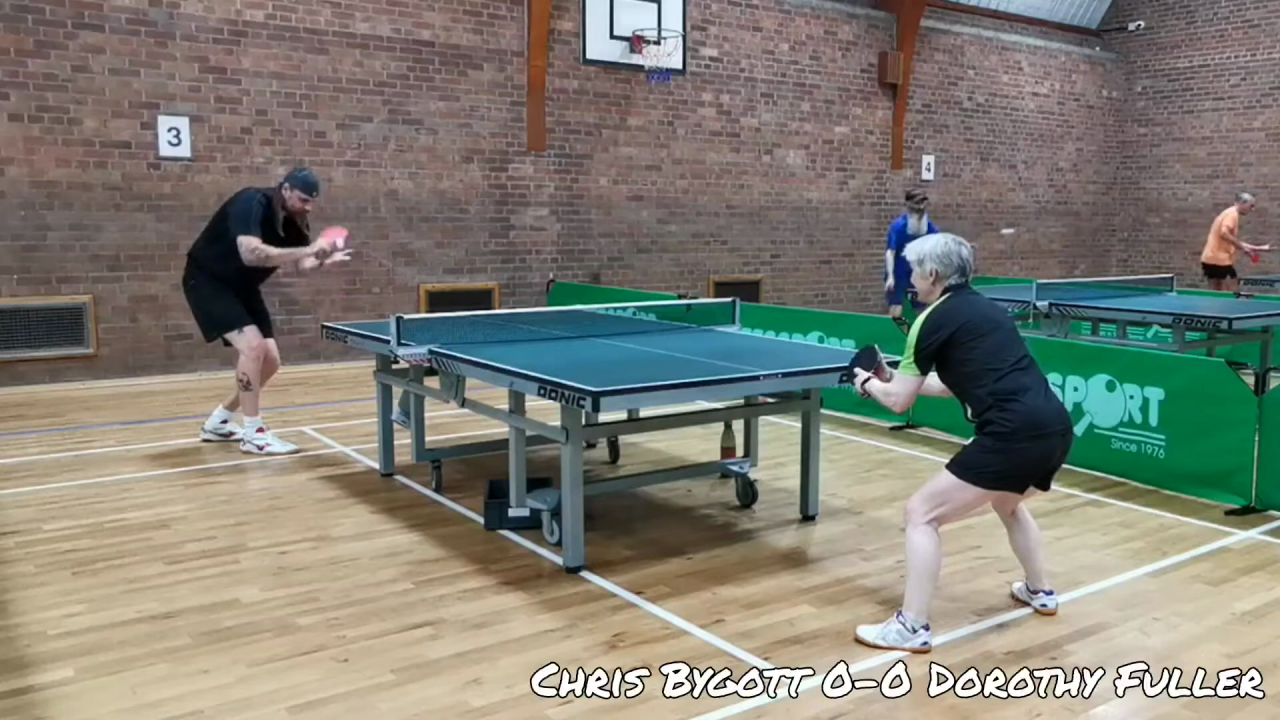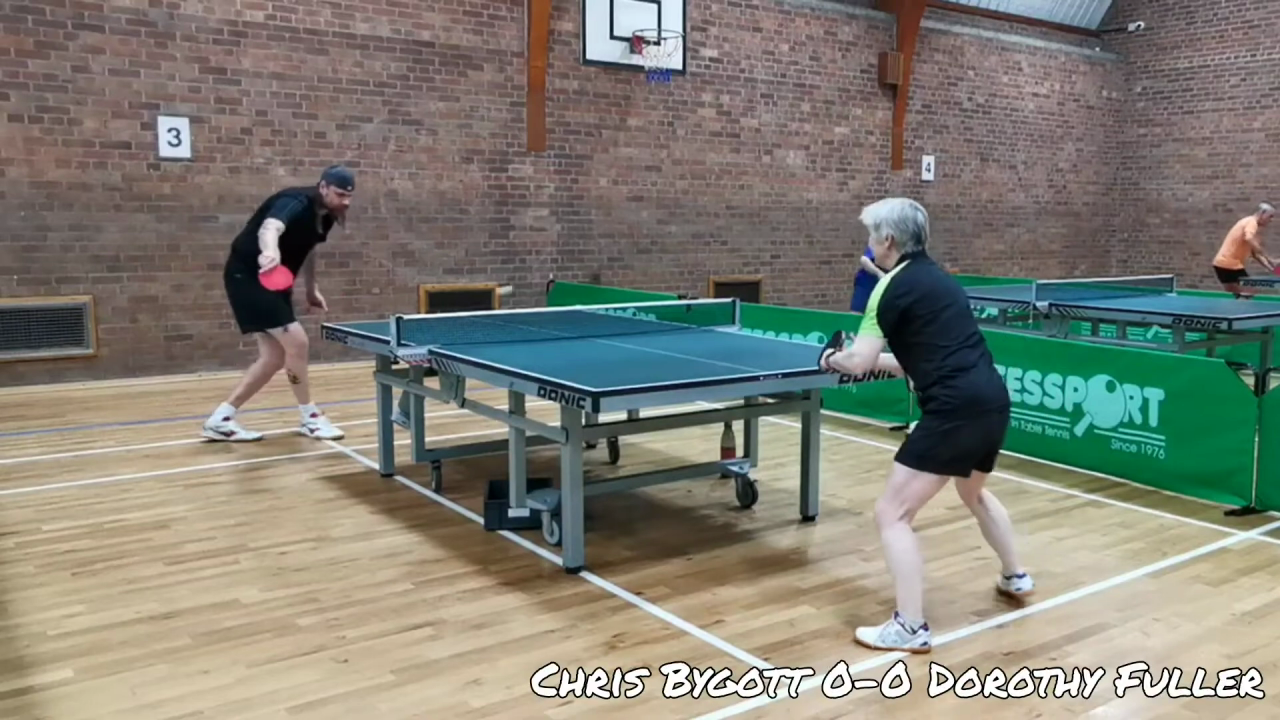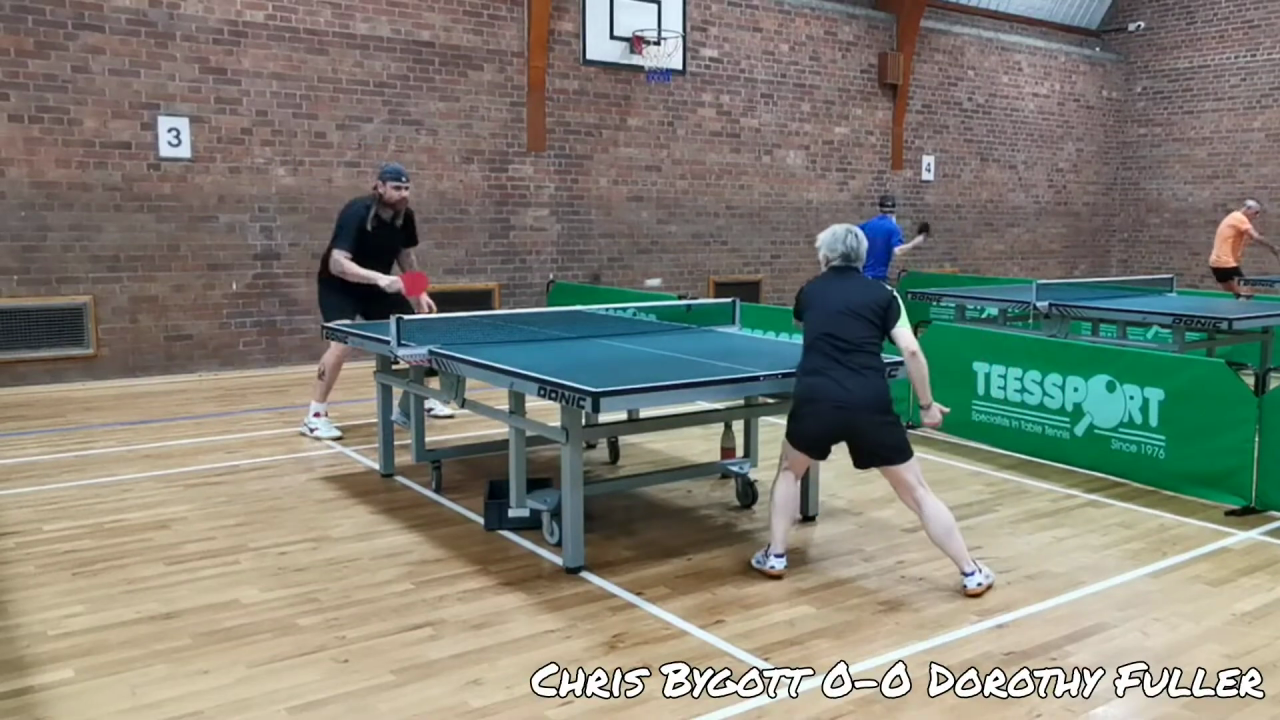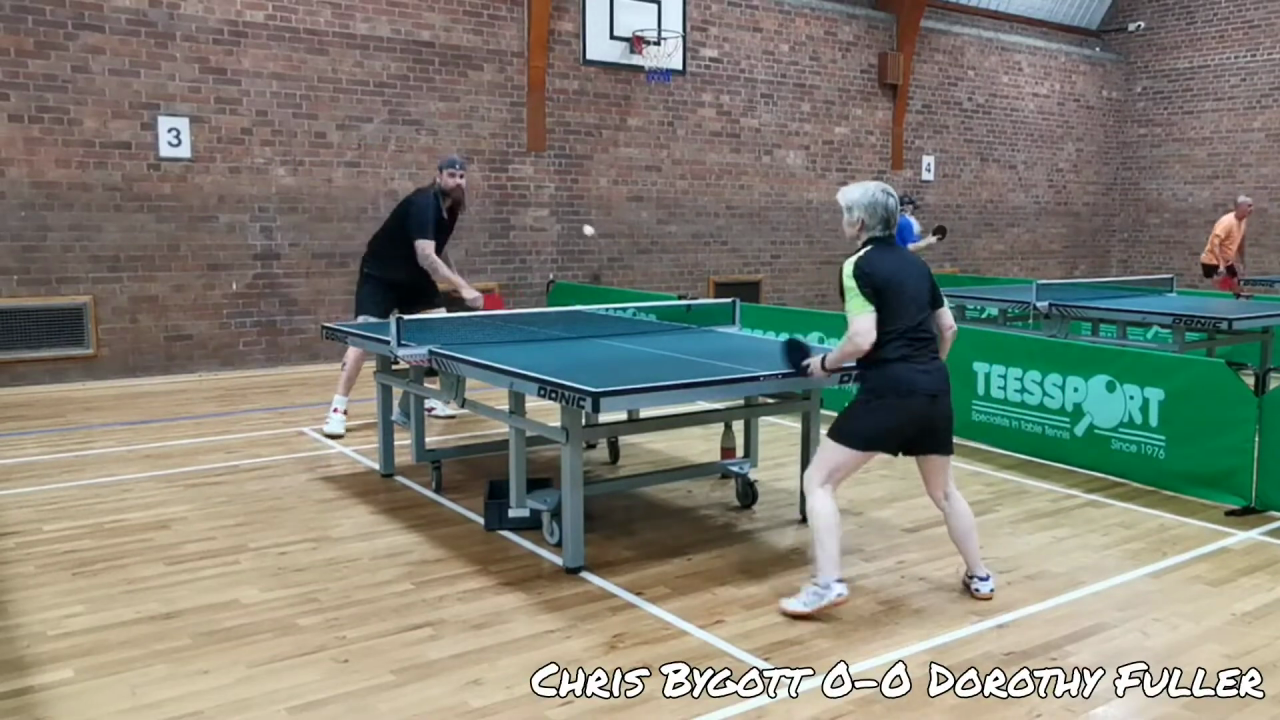
dt=0.7s
person 1, frame 1
left shoulder: (935, 319)
right shoulder: (983, 309)
left elbow: (898, 401)
left wrist: (867, 383)
right wrist: (894, 377)
left hip: (1015, 435)
right hip: (1056, 428)
left knee: (921, 513)
right knee: (1007, 503)
left ankle: (912, 627)
right ankle: (1040, 591)
person 1, frame 2
left shoulder: (894, 286)
right shoulder: (938, 278)
left elbow: (860, 362)
left wrist: (834, 359)
right wrist: (879, 360)
left hip: (954, 412)
right hip: (994, 401)
left knee: (893, 514)
right knee: (976, 494)
left ankle: (911, 626)
right ankle: (1015, 576)
person 1, frame 3
left shoulder: (811, 290)
right shoulder: (883, 294)
right elbow: (911, 351)
right wrist: (926, 404)
left hip: (814, 400)
right hip: (870, 403)
left knee: (789, 471)
right knee: (916, 493)
left ankle: (774, 556)
right ankle: (971, 573)
person 1, frame 4
left shoulder: (859, 266)
right shoulder: (914, 263)
left elbow: (863, 339)
right elbow: (948, 326)
left wrist: (825, 362)
left hip: (890, 393)
right hip: (933, 390)
left knee: (818, 481)
right knee: (942, 489)
left ankle: (828, 584)
right ankle: (979, 577)
person 2, frame 1
left shoulder: (295, 220)
right shoulder: (252, 203)
left elbow: (303, 262)
right elbow: (251, 254)
left wrist: (323, 259)
right wrist: (308, 250)
left hip: (243, 287)
right hip: (207, 281)
left knee: (270, 360)
right knee: (253, 347)
left ankle: (218, 422)
right ankle: (254, 432)
person 2, frame 2
left shoulder: (326, 214)
right shoulder: (297, 202)
right elbow: (269, 228)
left wrist: (312, 288)
right wrist: (271, 250)
right hip: (249, 276)
left knee: (274, 357)
right knee: (296, 344)
left ankle: (220, 419)
right ankle: (309, 417)
person 2, frame 3
left shoulder: (405, 216)
right shoulder: (355, 213)
left elbow: (406, 256)
right elbow: (337, 264)
left wrist: (419, 293)
right wrist: (380, 278)
left hip: (380, 286)
right hip: (339, 286)
right knee: (342, 344)
right ankle: (315, 415)
person 2, frame 4
left shoulder: (452, 209)
right shoulder: (424, 205)
right elbow: (425, 256)
left wrist: (452, 276)
right wrist: (464, 289)
left hip: (415, 278)
right hip: (379, 275)
left ankle: (425, 398)
right ankle: (337, 409)
